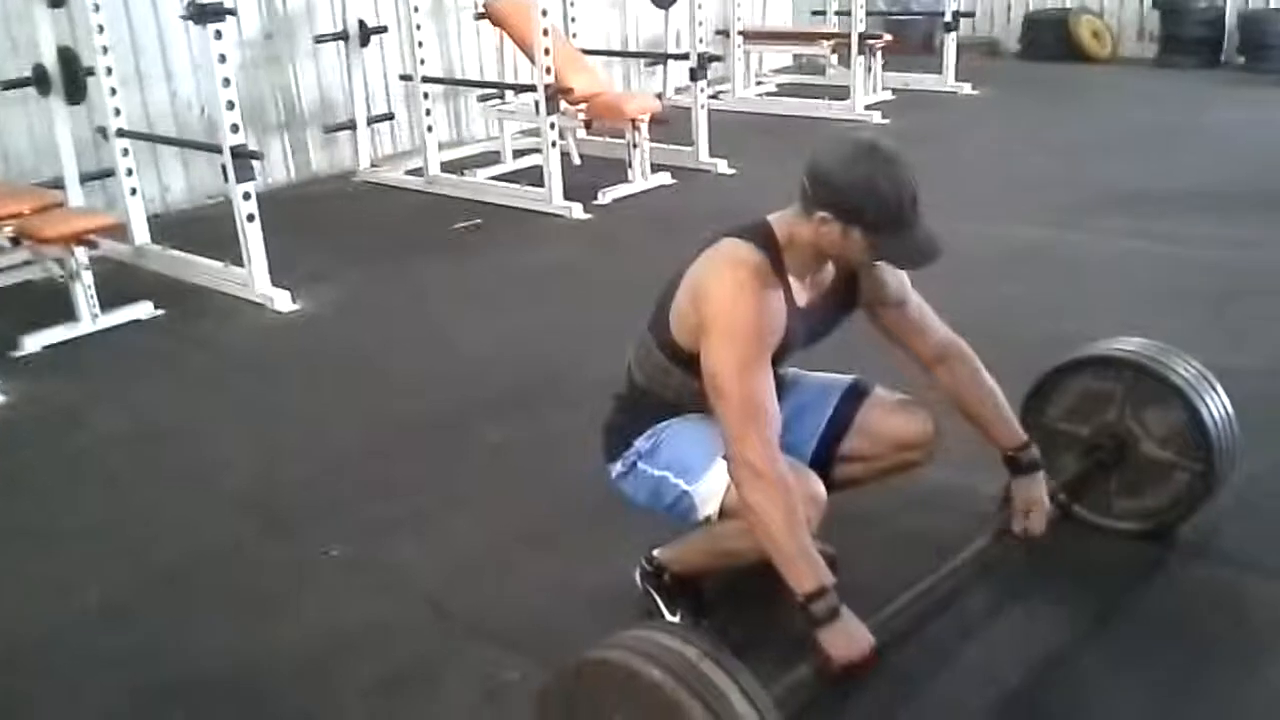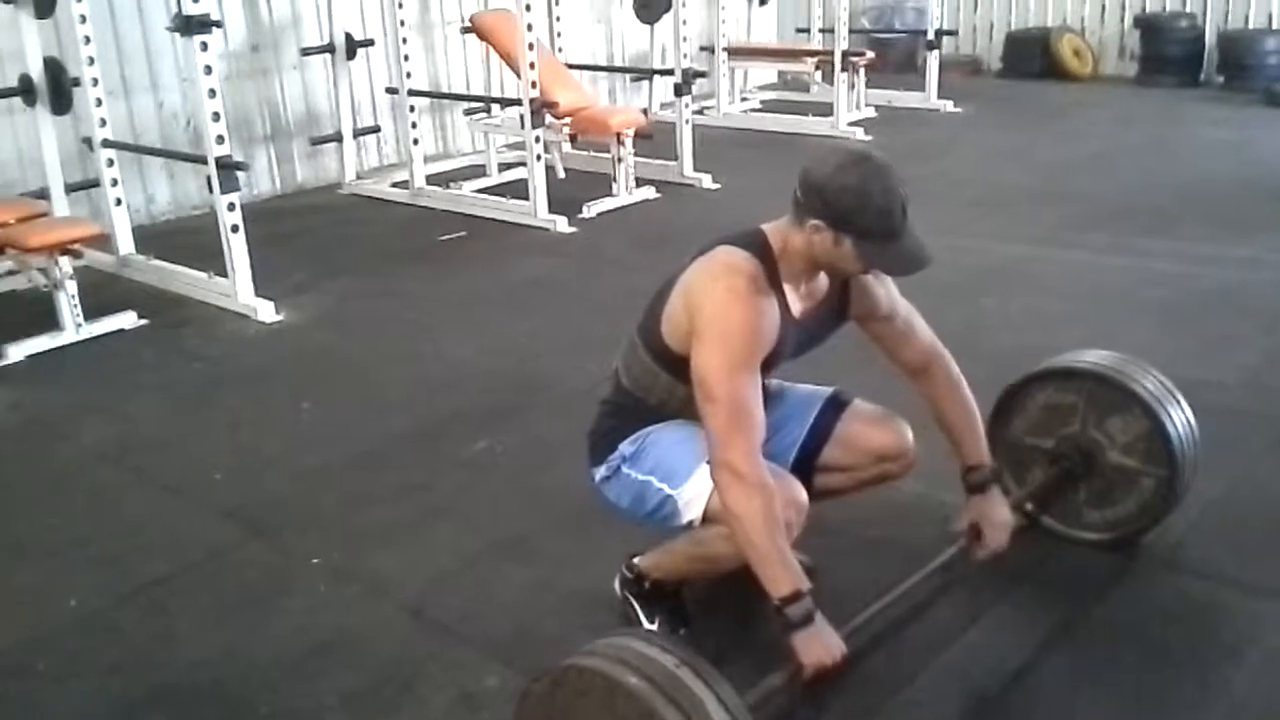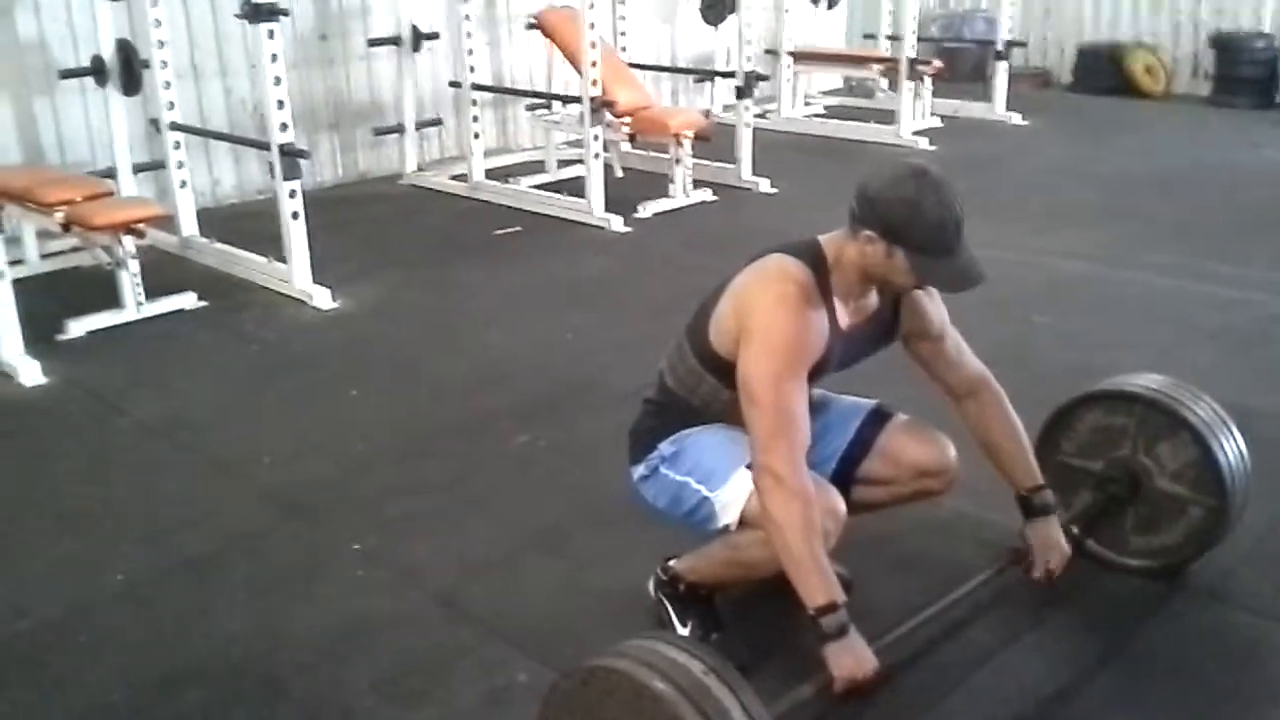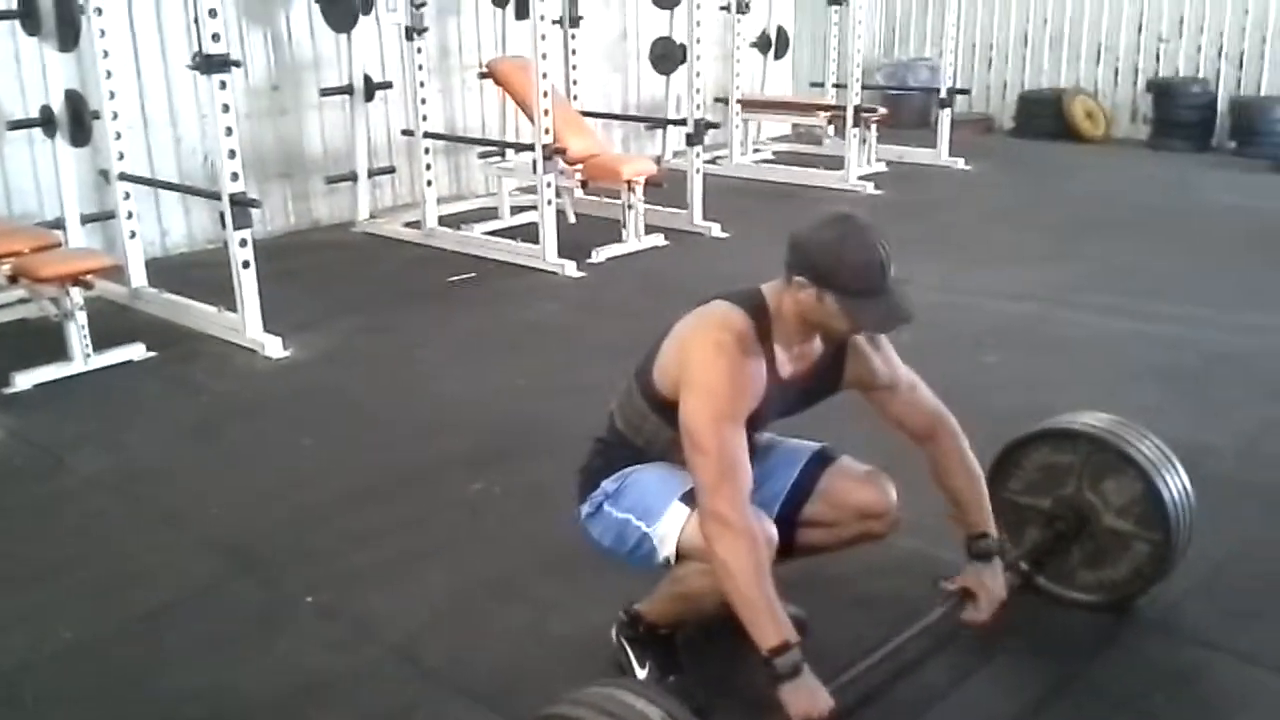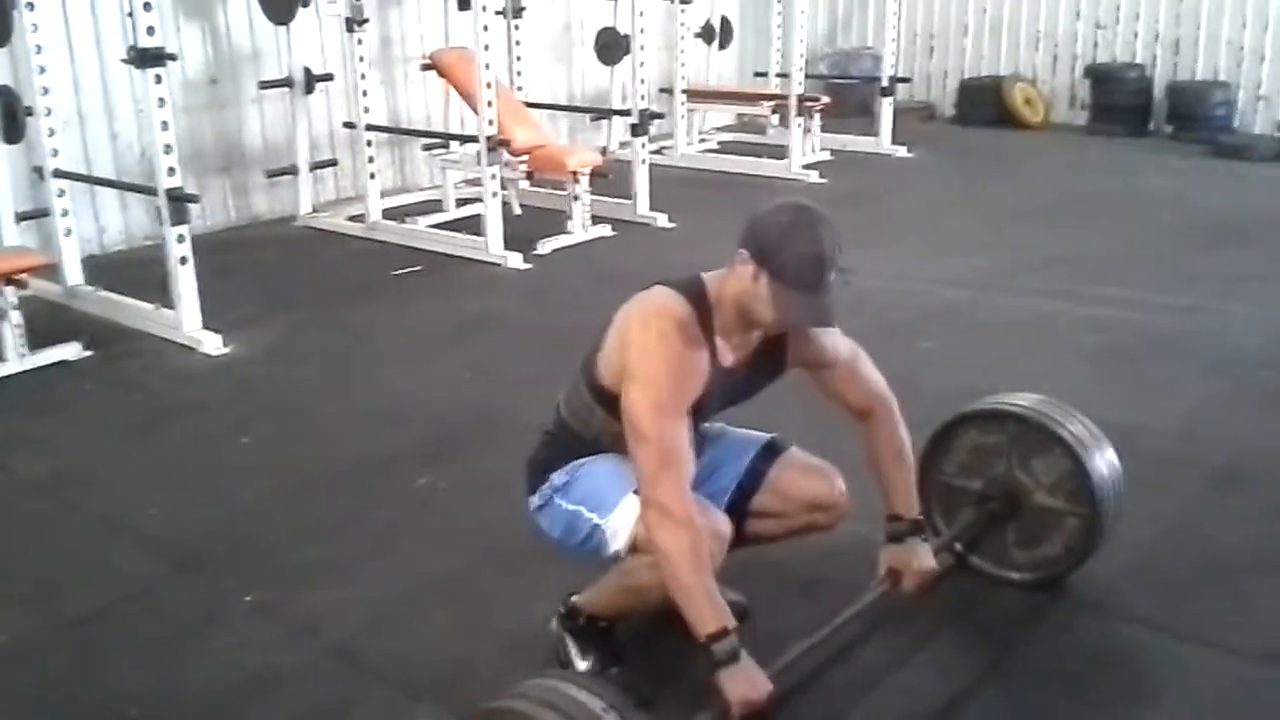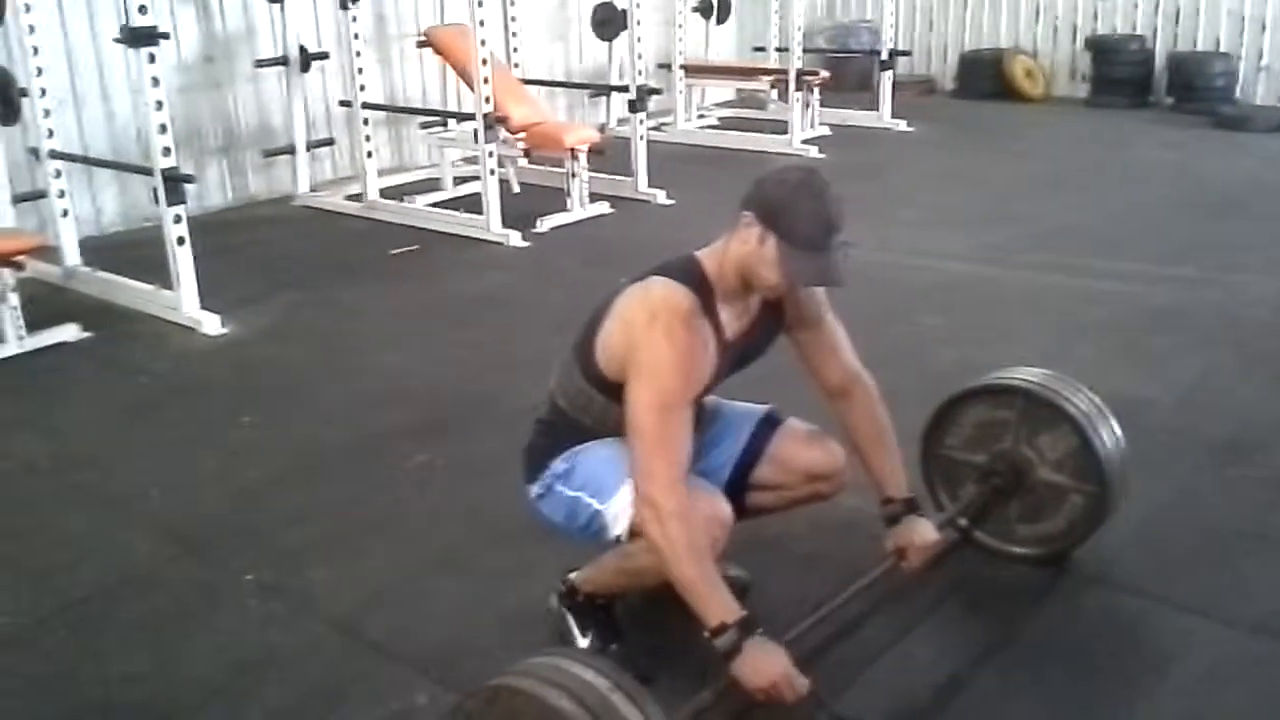
dt=0.7s
person 1, frame 1
left shoulder: (858, 261)
right shoulder: (742, 287)
left elbow: (944, 353)
right elbow: (754, 464)
left wrist: (1024, 463)
right wrist: (826, 610)
right hip: (656, 435)
left knee: (911, 433)
right knee: (802, 500)
left ankle: (786, 533)
right ankle: (665, 569)
person 1, frame 2
left shoulder: (852, 274)
right shoulder: (736, 294)
left elbow: (930, 363)
right elbow: (738, 469)
left wrist: (982, 482)
right wrist: (801, 615)
left hip: (737, 409)
right hip: (640, 440)
left knee: (891, 447)
right knee: (781, 508)
left ankle: (763, 544)
right ankle: (647, 576)
person 1, frame 3
left shoulder: (901, 292)
right shoulder: (787, 302)
left elbow: (973, 389)
right elbow: (779, 474)
left wrist: (1039, 506)
right wrist: (835, 627)
left hip: (777, 416)
right hip: (679, 441)
left knee: (932, 463)
right knee: (817, 516)
left ankle: (795, 548)
right ankle: (682, 580)
person 1, frame 4
left shoulder: (855, 344)
right shoulder: (725, 349)
left elbow: (937, 429)
right elbow: (724, 518)
left wrist: (984, 550)
right wrist: (788, 667)
left hip: (729, 458)
right hip: (627, 481)
left knee: (875, 506)
right knee: (749, 539)
left ankle: (746, 588)
right ankle: (642, 626)
person 1, frame 5
left shoulder: (799, 326)
right shoulder: (666, 333)
left elbow: (875, 407)
right elbow: (666, 507)
left wrist: (906, 530)
right wrist: (727, 654)
left hip: (677, 447)
right hip: (575, 472)
left knee: (824, 497)
right knee: (702, 536)
left ankle: (685, 580)
right ankle: (583, 616)
person 1, frame 6
left shoulder: (789, 288)
right shoulder: (672, 320)
left elbow: (851, 387)
right elbow: (659, 501)
left wrist: (901, 508)
right wrist: (739, 640)
right hip: (575, 458)
left knee: (822, 465)
right knee: (704, 522)
left ankle: (684, 560)
right ankle: (583, 592)
